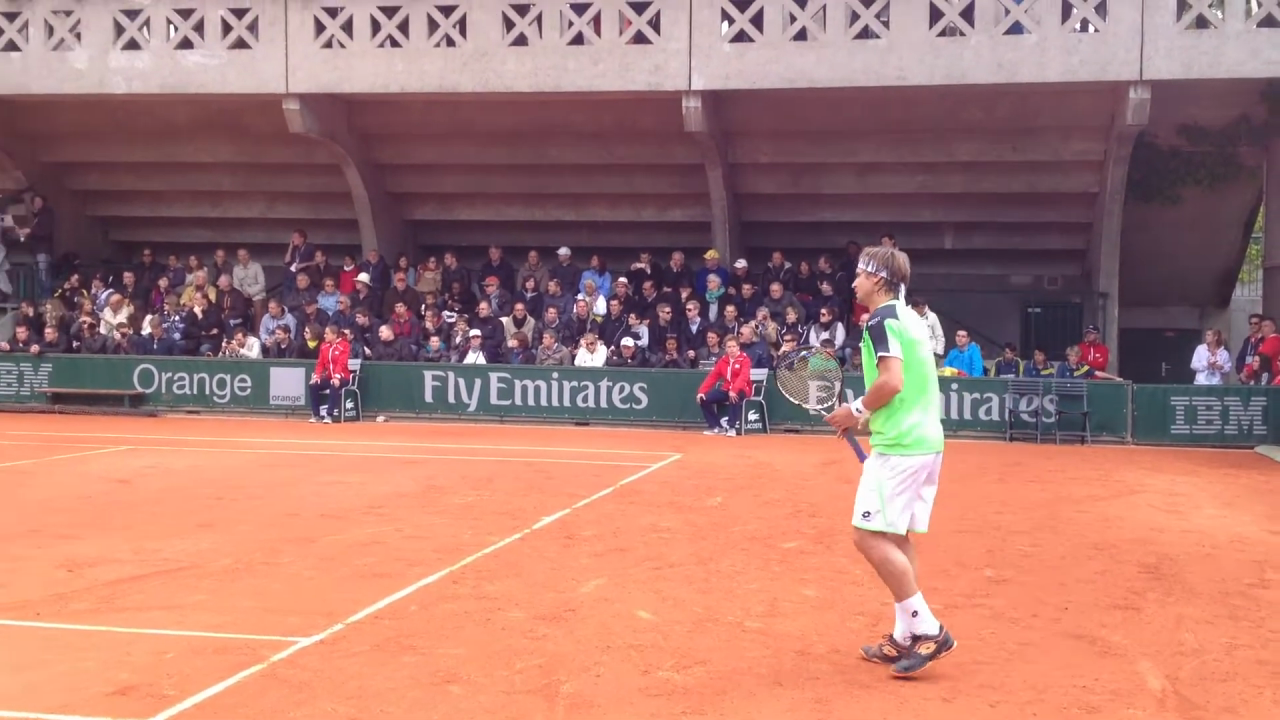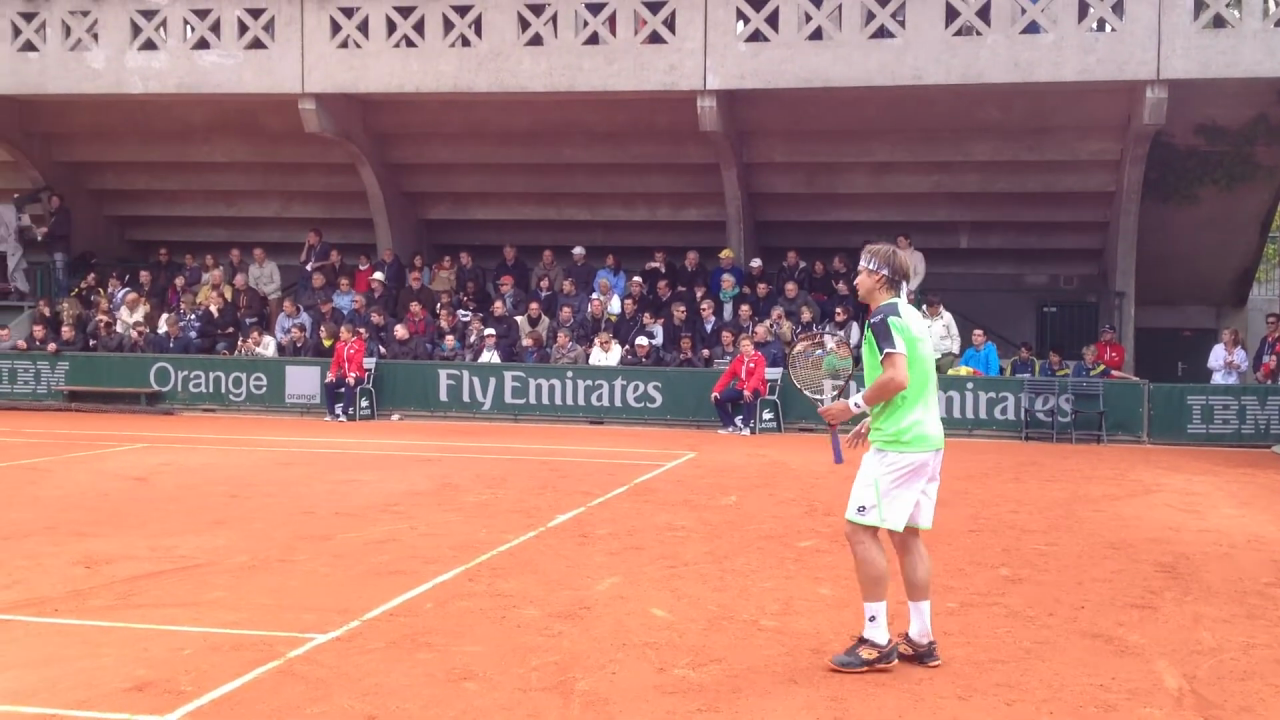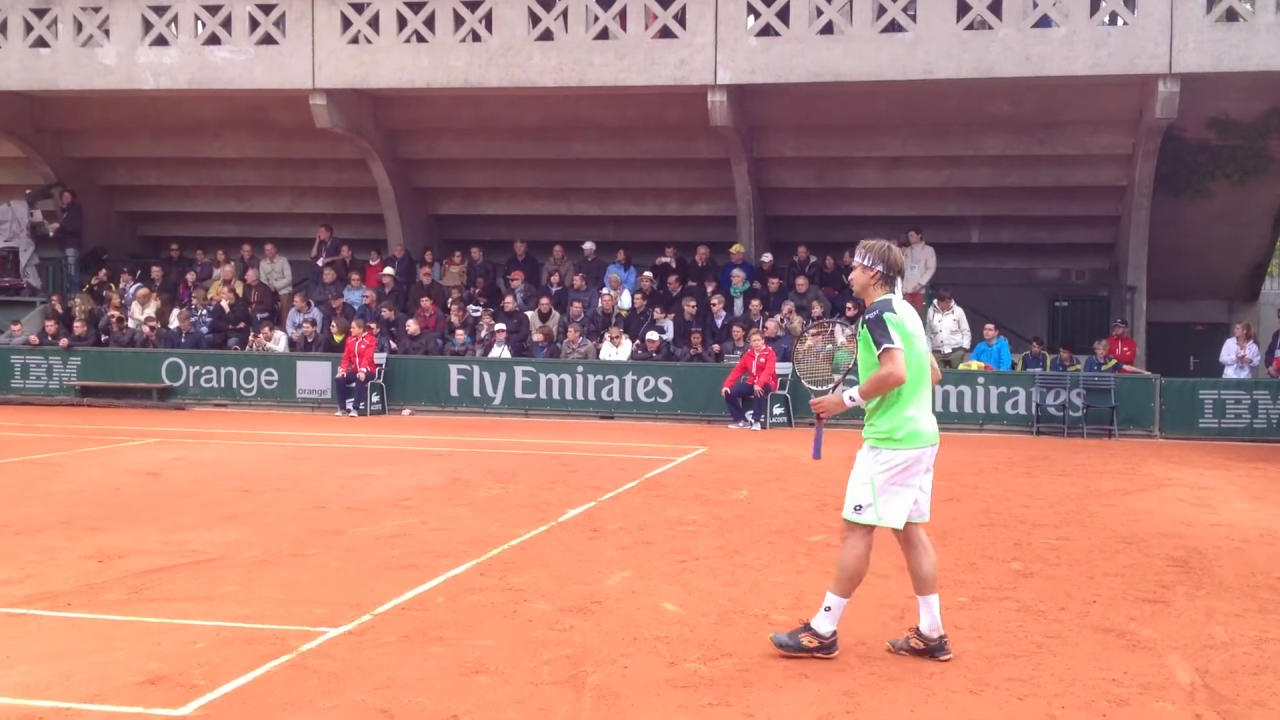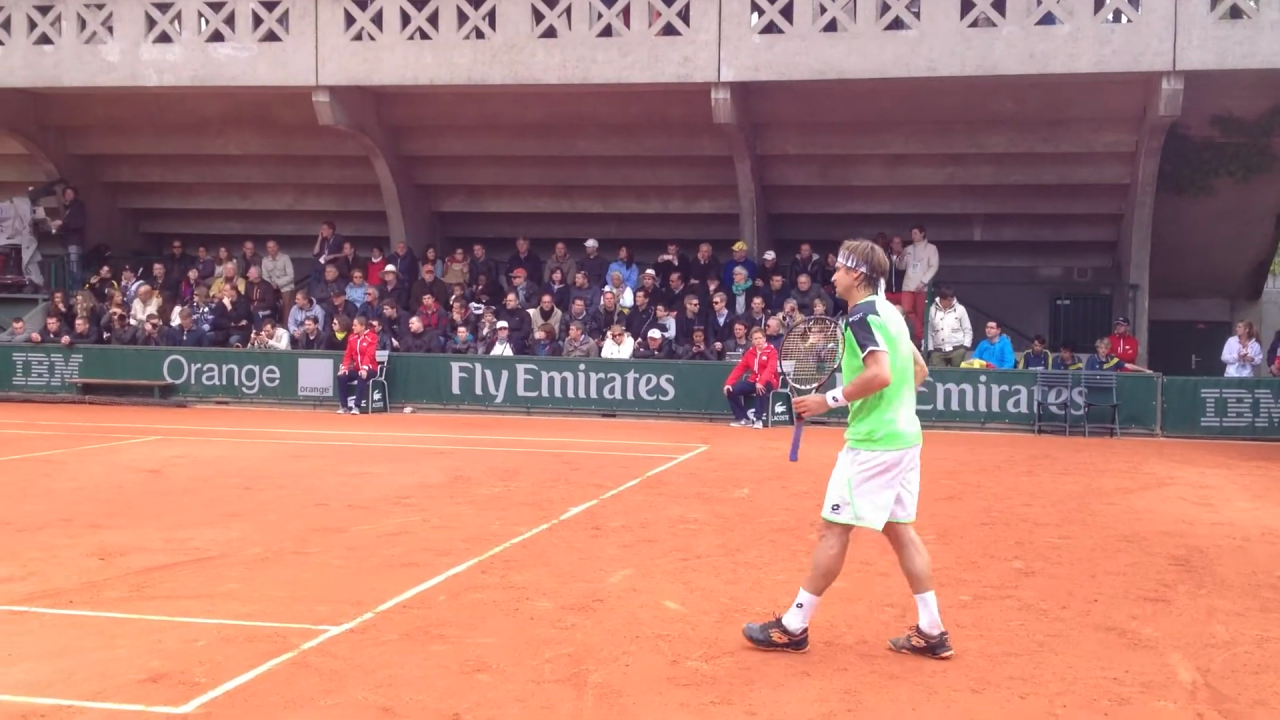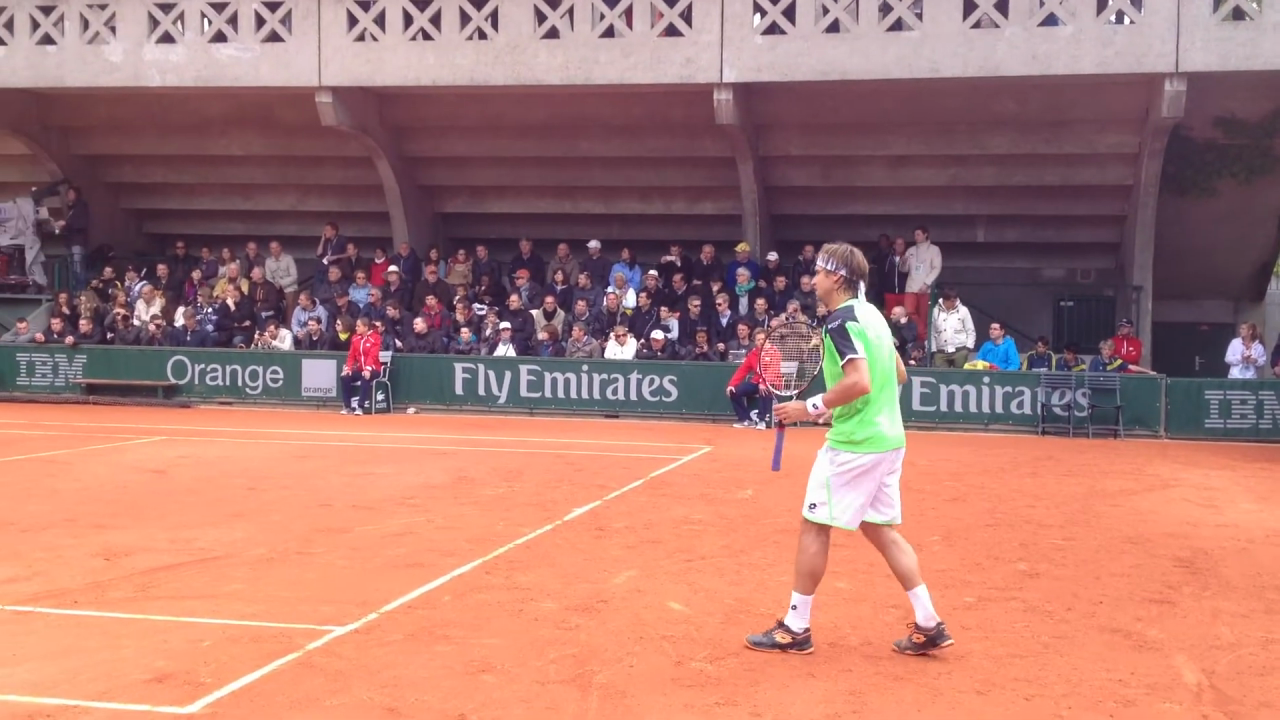
dt=0.1s
person 1, frame 1
left shoulder: (882, 319)
right shoulder: (909, 318)
left elbow: (893, 381)
left wrist: (854, 411)
right wrist: (868, 418)
left hip: (899, 448)
right hip: (924, 443)
left knee: (871, 537)
right knee: (896, 538)
left ankle: (928, 628)
right ankle: (908, 634)
person 1, frame 2
left shoulder: (884, 317)
right shoulder: (910, 316)
left elbow: (897, 378)
left wrist: (853, 406)
right wrist: (874, 420)
left hip: (898, 445)
right hip: (926, 441)
left knee: (861, 532)
right knee: (907, 536)
left ankle: (876, 639)
right ankle: (920, 639)
person 1, frame 3
left shoulder: (878, 313)
right shoulder: (904, 311)
left elbow: (896, 372)
right elbow: (933, 373)
left wrist: (847, 398)
left hip: (892, 442)
right hip: (921, 437)
left knee: (856, 531)
right knee: (910, 530)
left ankle: (822, 631)
right ankle: (931, 633)
person 1, frame 4
left shoulder: (862, 315)
right shoulder: (888, 312)
left elbow: (880, 375)
right elbow: (919, 372)
left wrist: (830, 400)
left hip: (872, 443)
right hip: (903, 438)
left knee: (834, 530)
right knee: (899, 530)
left ankle: (794, 626)
right ankle: (931, 630)
person 1, frame 5
left shoulder: (841, 321)
right shoulder: (871, 313)
left elbow: (859, 383)
right elbow: (899, 373)
left wrist: (812, 406)
left hip: (855, 444)
right hip: (889, 440)
left knee: (813, 528)
right knee: (882, 530)
left ankle: (796, 627)
right ankle: (928, 624)
